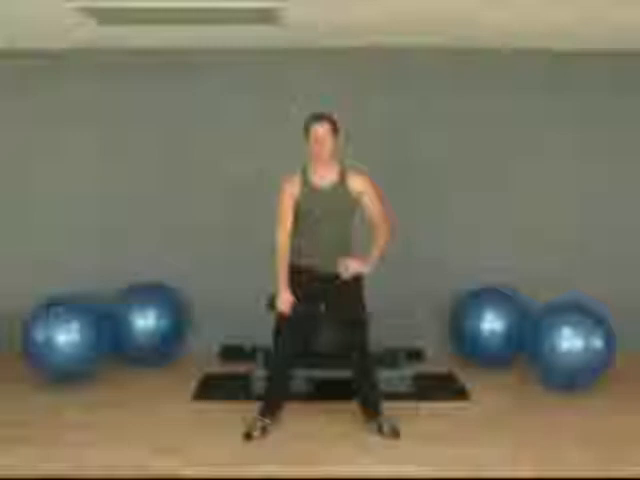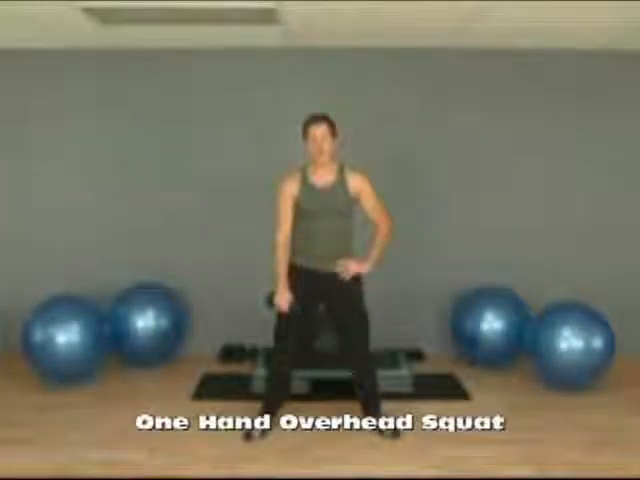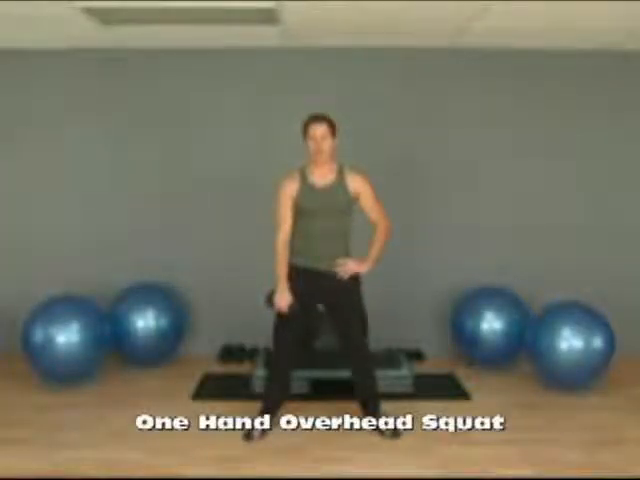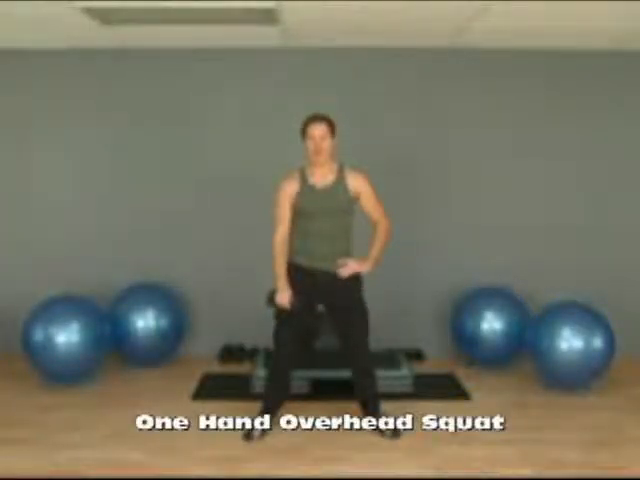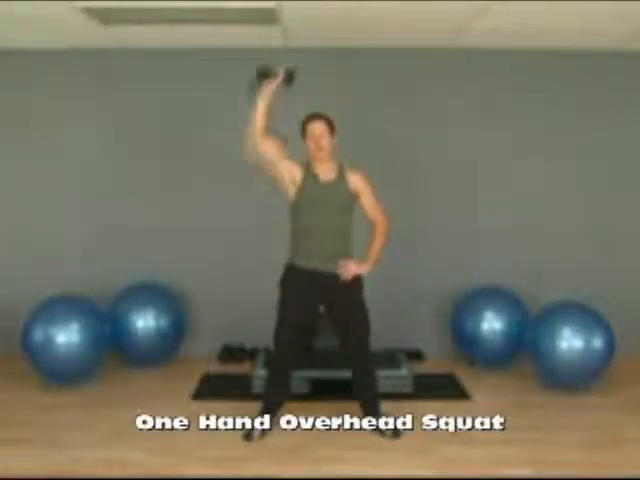
dt=1s
person 1, frame 1
left shoulder: (357, 182)
right shoulder: (293, 184)
left elbow: (384, 224)
right elbow: (283, 236)
left wrist: (369, 263)
right wrist: (282, 287)
left hip: (342, 277)
right hip: (302, 276)
left knee: (359, 346)
right knee: (284, 347)
left ankle: (374, 414)
right ankle: (267, 414)
person 1, frame 2
left shoulder: (355, 181)
right shoulder: (292, 184)
left elbow: (384, 224)
right elbow: (283, 236)
left wrist: (368, 263)
right wrist: (282, 285)
left hip: (342, 277)
right hip: (301, 275)
left knee: (359, 347)
right knee: (284, 347)
left ankle: (374, 414)
right ankle: (267, 415)
person 1, frame 3
left shoulder: (354, 181)
right shoulder: (292, 184)
left elbow: (383, 224)
right elbow: (283, 236)
left wrist: (367, 263)
right wrist: (281, 285)
left hip: (340, 276)
right hip: (300, 275)
left knee: (358, 347)
right knee: (284, 348)
left ankle: (374, 414)
right ankle: (266, 416)
person 1, frame 4
left shoulder: (354, 181)
right shoulder: (291, 185)
left elbow: (383, 222)
right elbow: (281, 236)
left wrist: (368, 263)
right wrist: (281, 284)
left hip: (341, 277)
right hip: (300, 275)
left knee: (358, 347)
right knee: (284, 348)
left ankle: (374, 414)
right ankle: (266, 416)
person 1, frame 5
left shoulder: (354, 179)
right shoulder: (294, 175)
left elbow: (381, 222)
right elbow: (258, 141)
left wrist: (368, 264)
right wrist: (267, 93)
left hip: (342, 278)
right hip: (300, 277)
left knee: (359, 348)
right knee: (285, 349)
left ankle: (373, 414)
right ankle: (266, 415)
